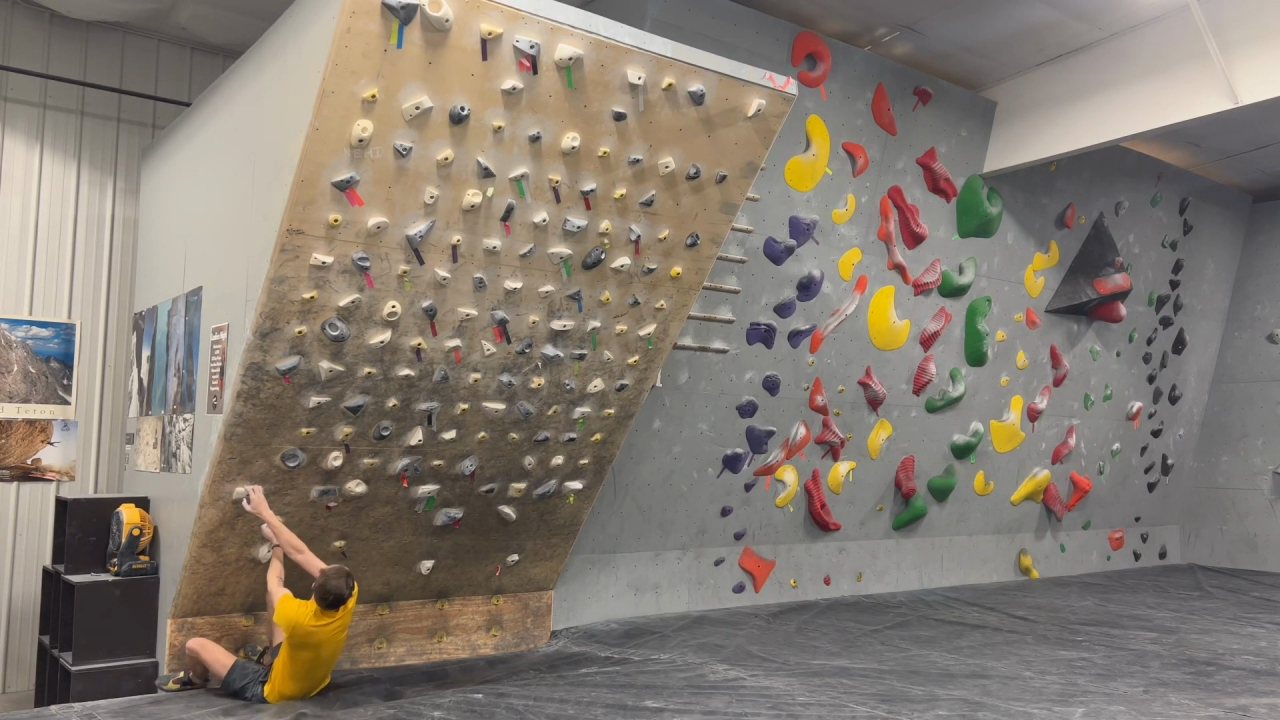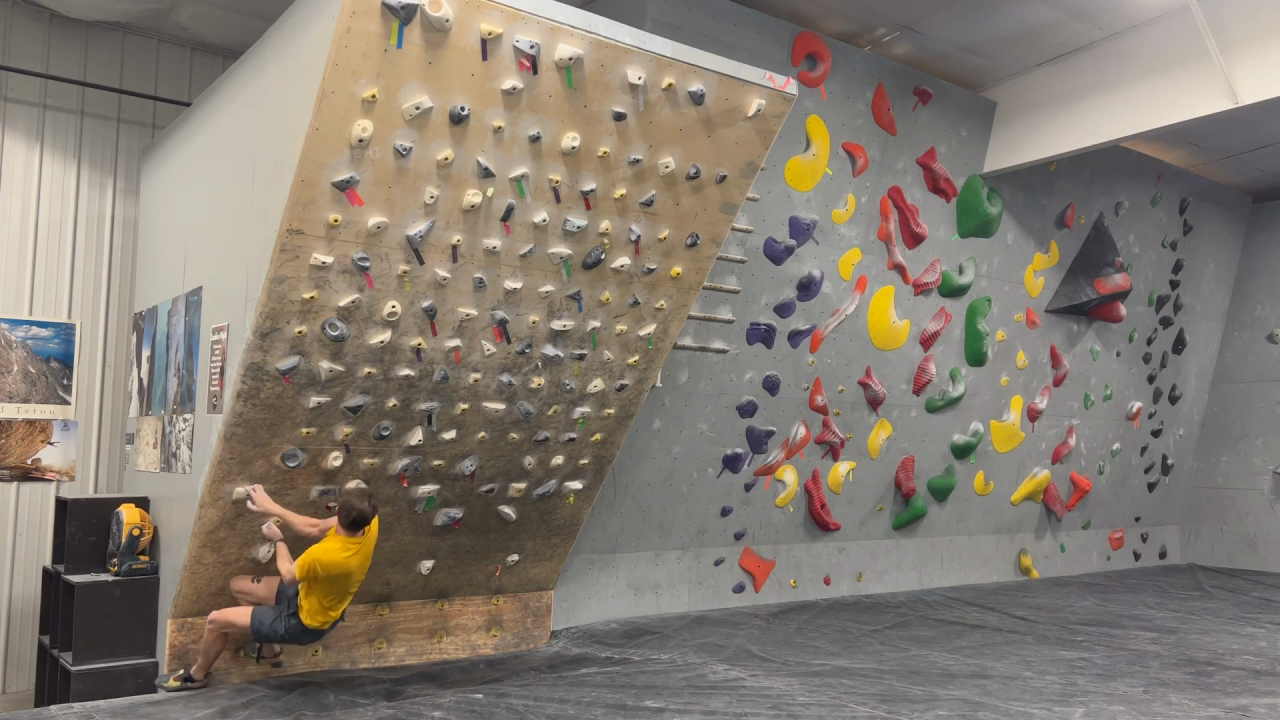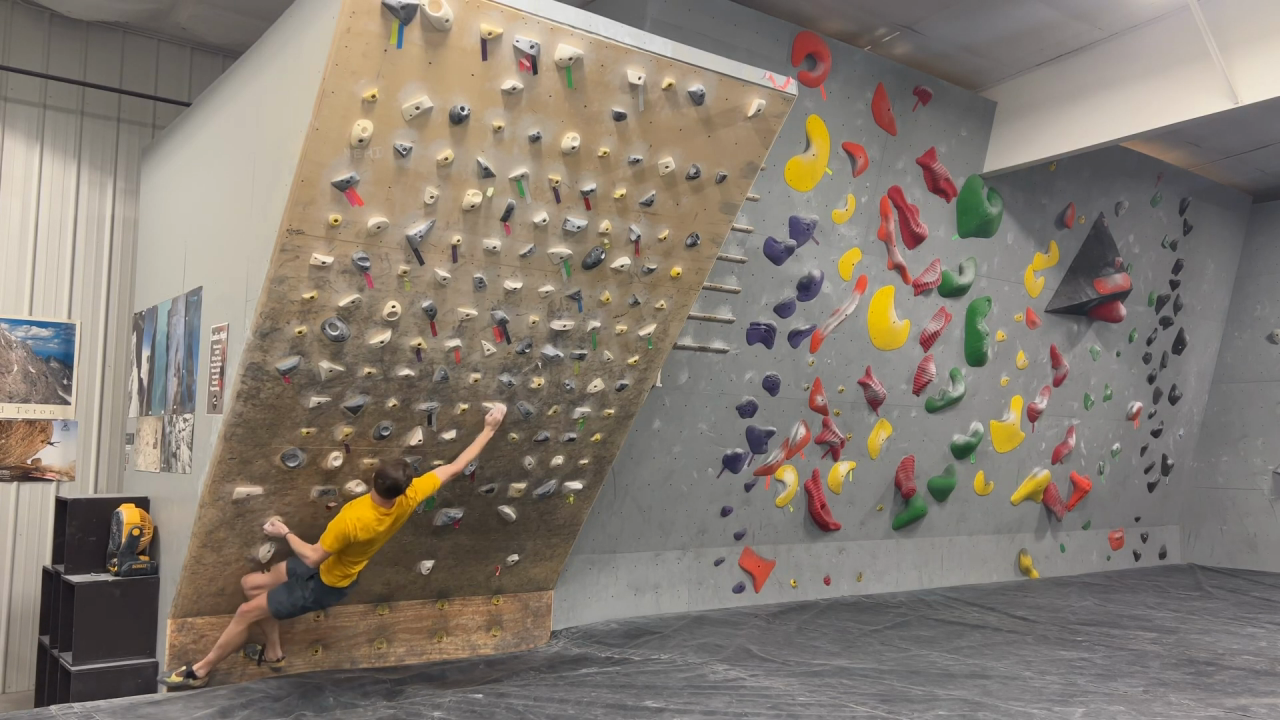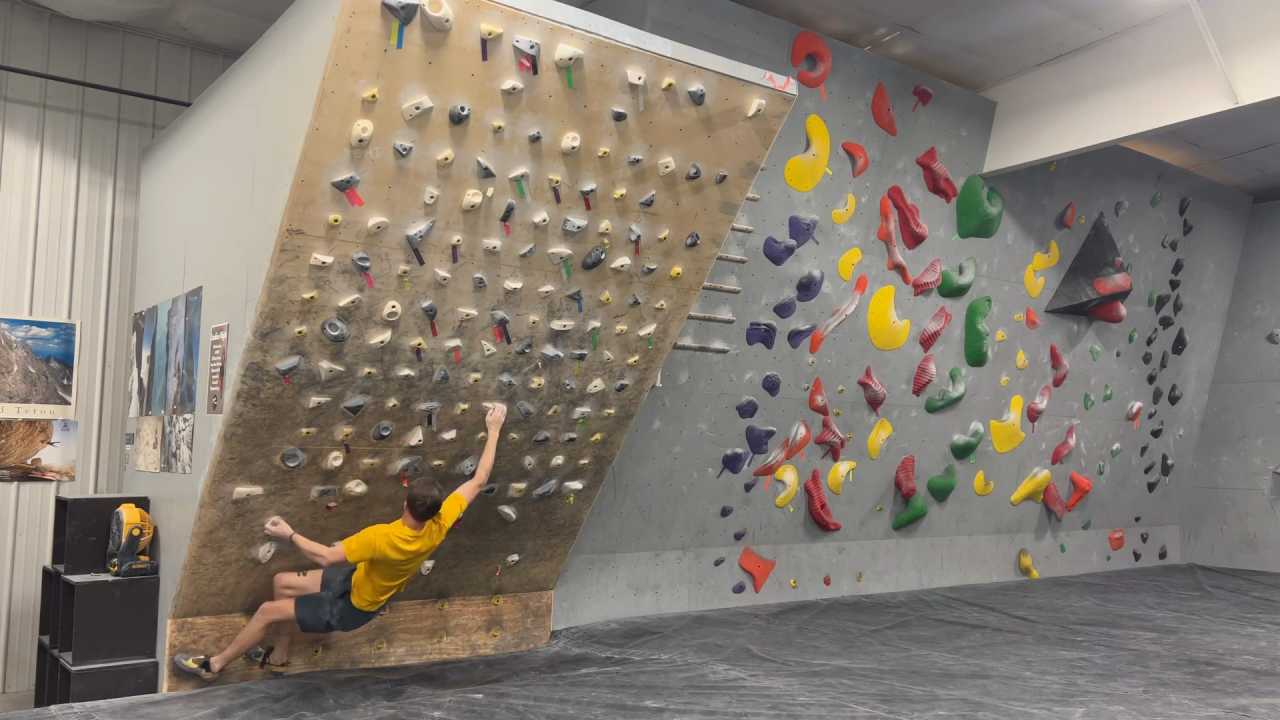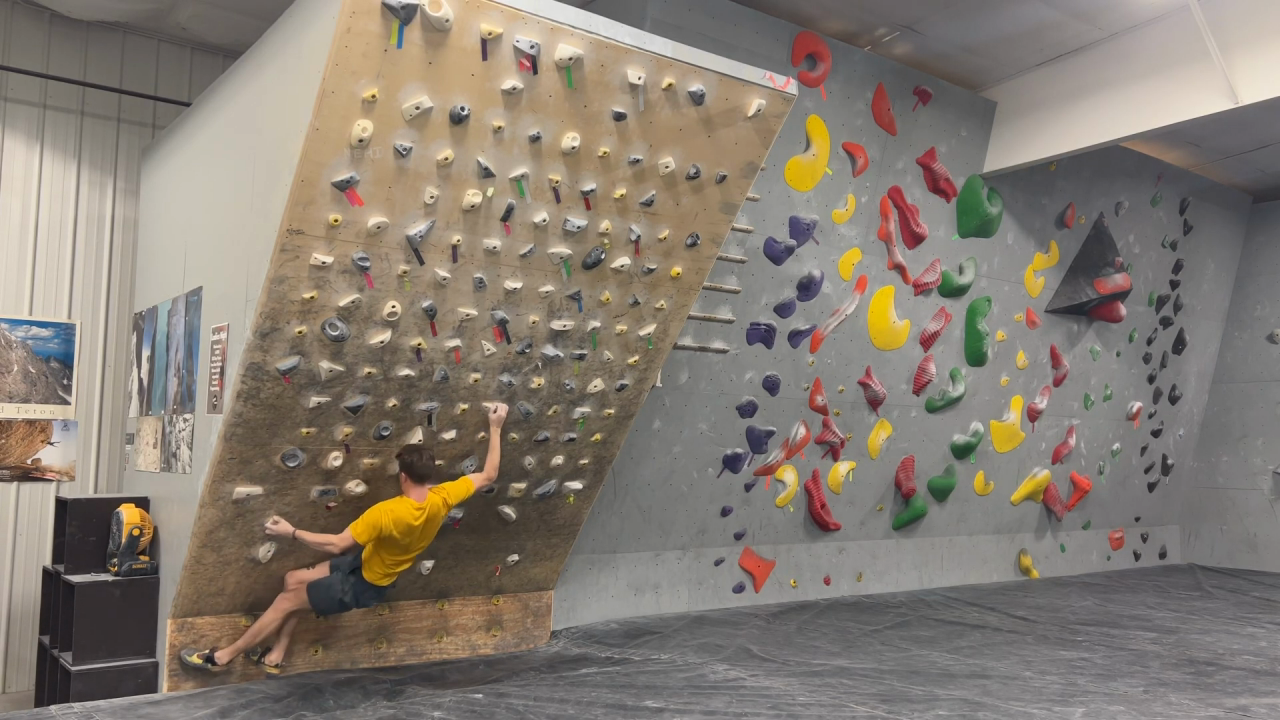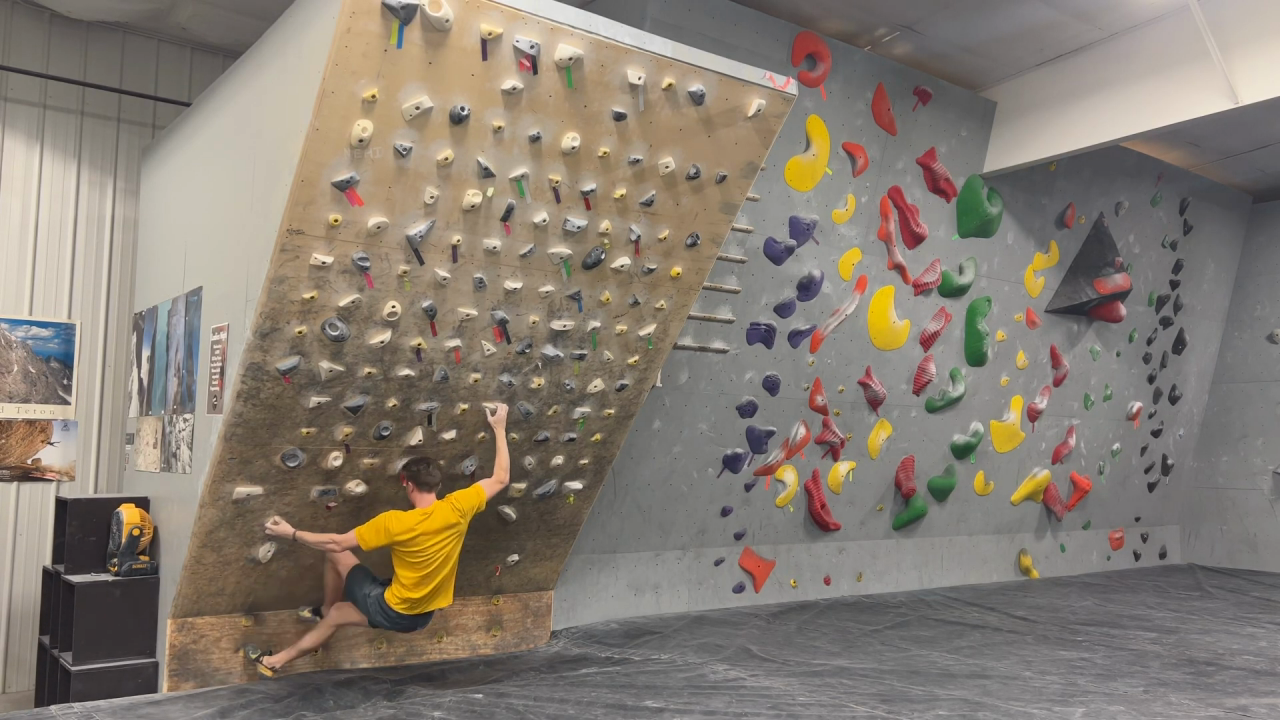
dt=0.5s
person 1, frame 1
left shoulder: (300, 617)
right shoulder: (348, 594)
left elbow: (274, 583)
right elbow: (301, 553)
left wrist: (276, 545)
right wrist: (265, 513)
left hip: (273, 694)
right hip: (310, 684)
left knee: (195, 646)
right knee: (272, 595)
left ankle: (196, 679)
right ankle: (271, 657)
person 1, frame 2
left shoulder: (324, 555)
right shoulder: (371, 526)
left elbow: (288, 574)
right elbow: (314, 527)
left wrist: (277, 539)
right wrist: (272, 508)
left hip: (306, 622)
right hip: (312, 595)
left knee: (217, 621)
right knee: (238, 585)
left ankle: (196, 676)
right ankle: (270, 649)
person 1, frame 3
left shoulder: (352, 520)
right shoulder: (410, 496)
left elbow: (312, 557)
right elbow: (456, 467)
left wrist: (284, 532)
right wrist: (489, 429)
left hip: (325, 585)
right hip: (330, 567)
left knee: (246, 611)
right knee: (250, 583)
left ankle: (199, 671)
right ankle: (273, 653)
person 1, frame 4
left shoulder: (382, 537)
right shoulder: (440, 526)
left elbow: (327, 557)
right elbow: (479, 480)
left wrist: (289, 534)
right wrist: (493, 430)
left hip: (351, 607)
right hip: (358, 580)
left knee: (268, 611)
right knee: (282, 582)
left ankle: (214, 665)
right ankle: (279, 656)
person 1, frame 5
left shoulder: (387, 513)
right shoulder: (443, 498)
left elbow: (336, 544)
right elbow: (488, 475)
left wrist: (291, 532)
right wrist: (495, 428)
left hip: (365, 584)
right hip: (367, 563)
left knee: (286, 600)
right knee: (293, 580)
left ankle: (222, 657)
right ankle: (275, 656)
person 1, frame 6
left shoulder: (395, 522)
right shoulder: (459, 507)
left elbow: (338, 543)
right elbow: (500, 479)
left wrist: (292, 533)
right wrist: (499, 430)
left hip: (392, 611)
right hip: (422, 616)
left knee: (336, 554)
right knee: (337, 614)
left ankle: (325, 609)
right ankle: (275, 662)
